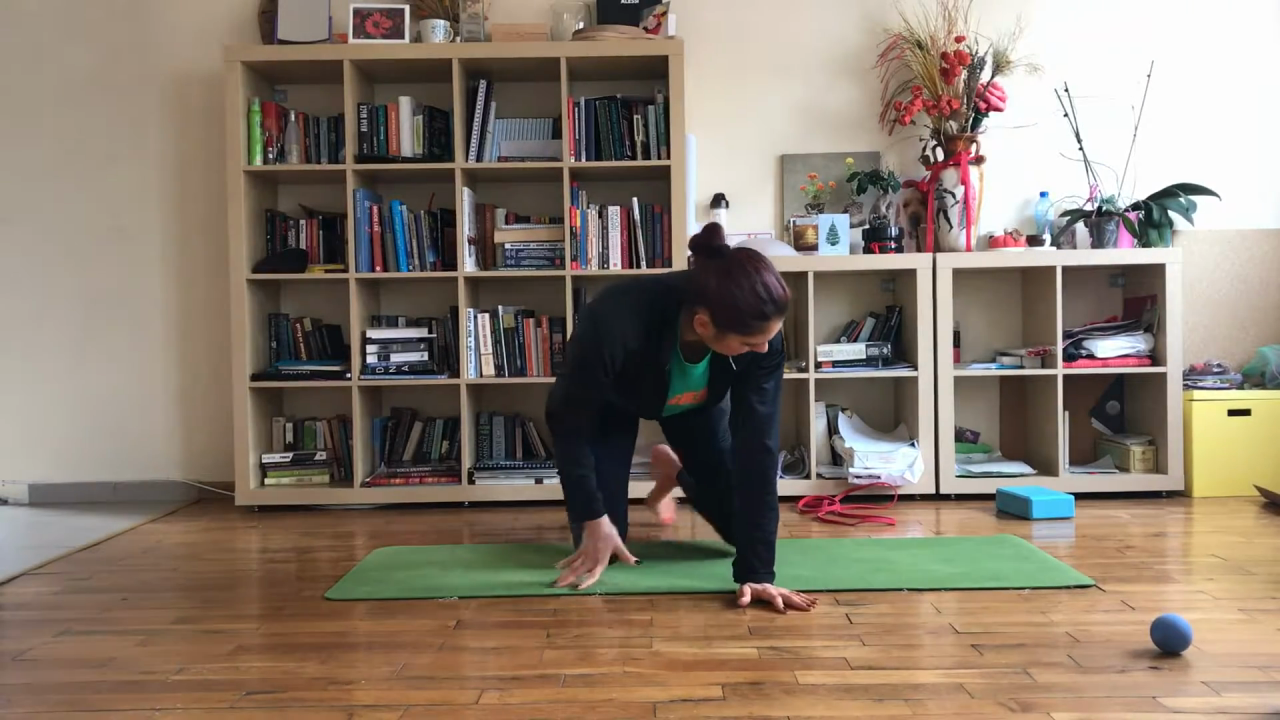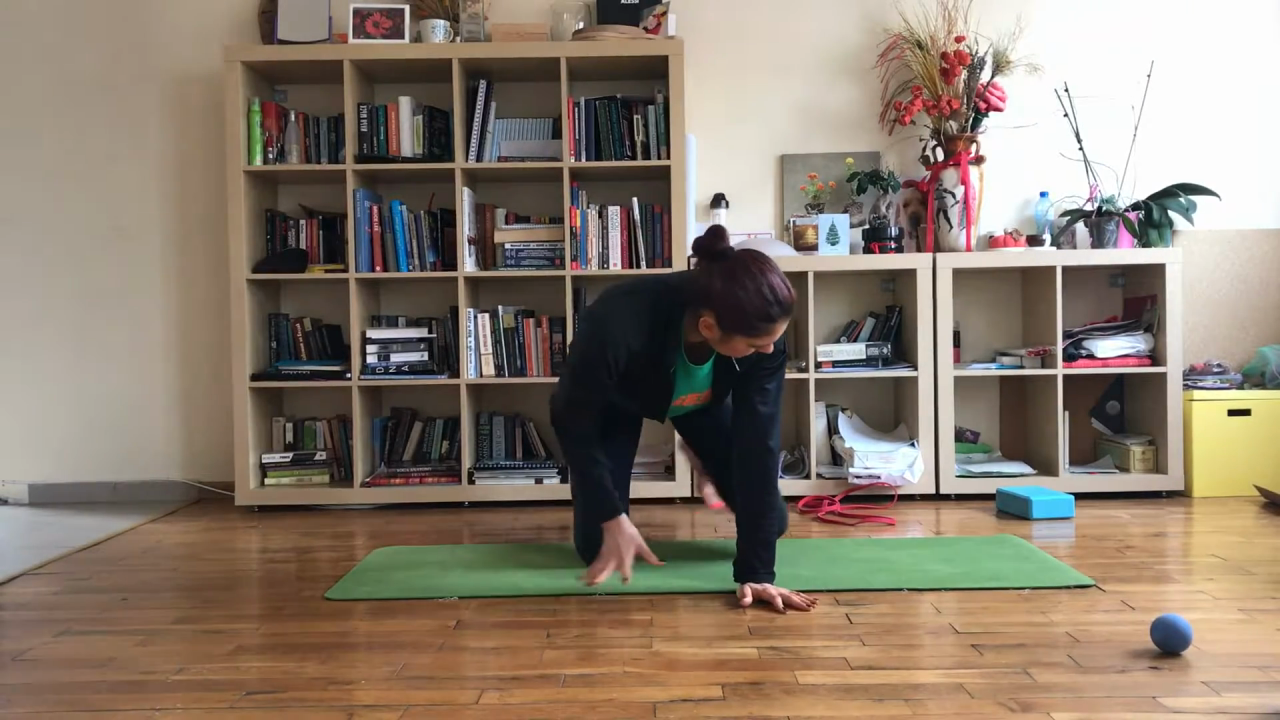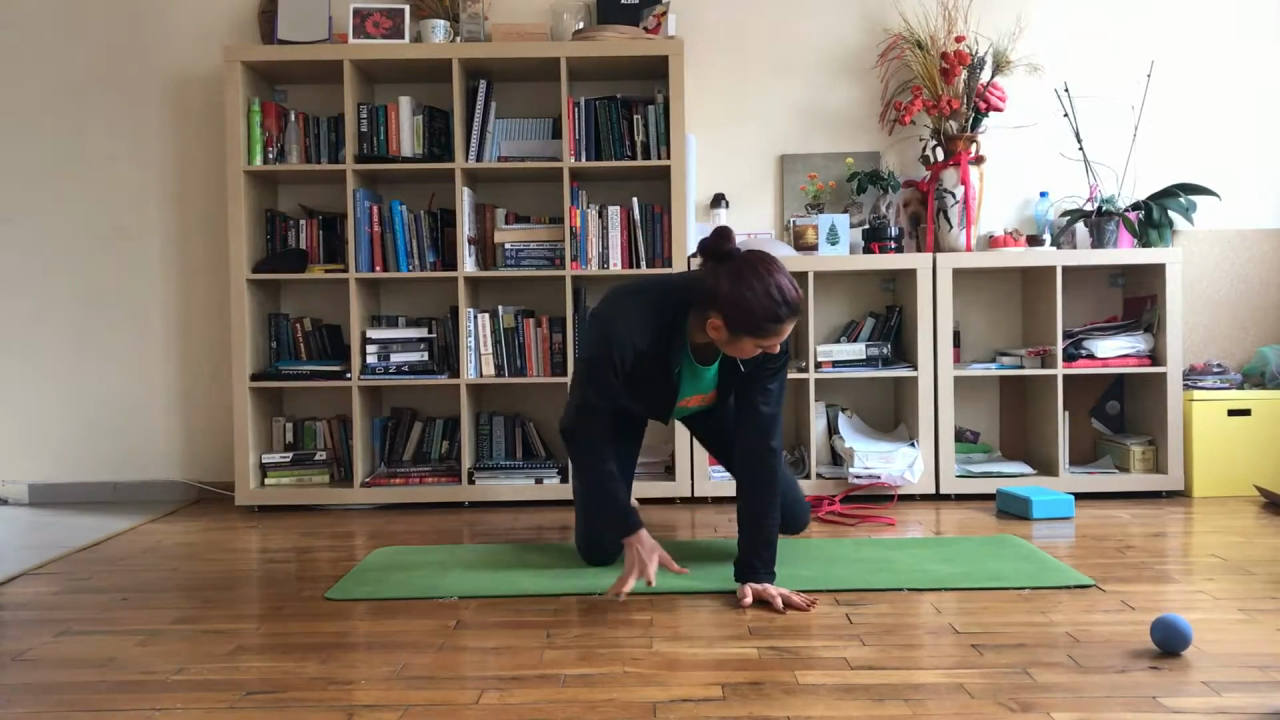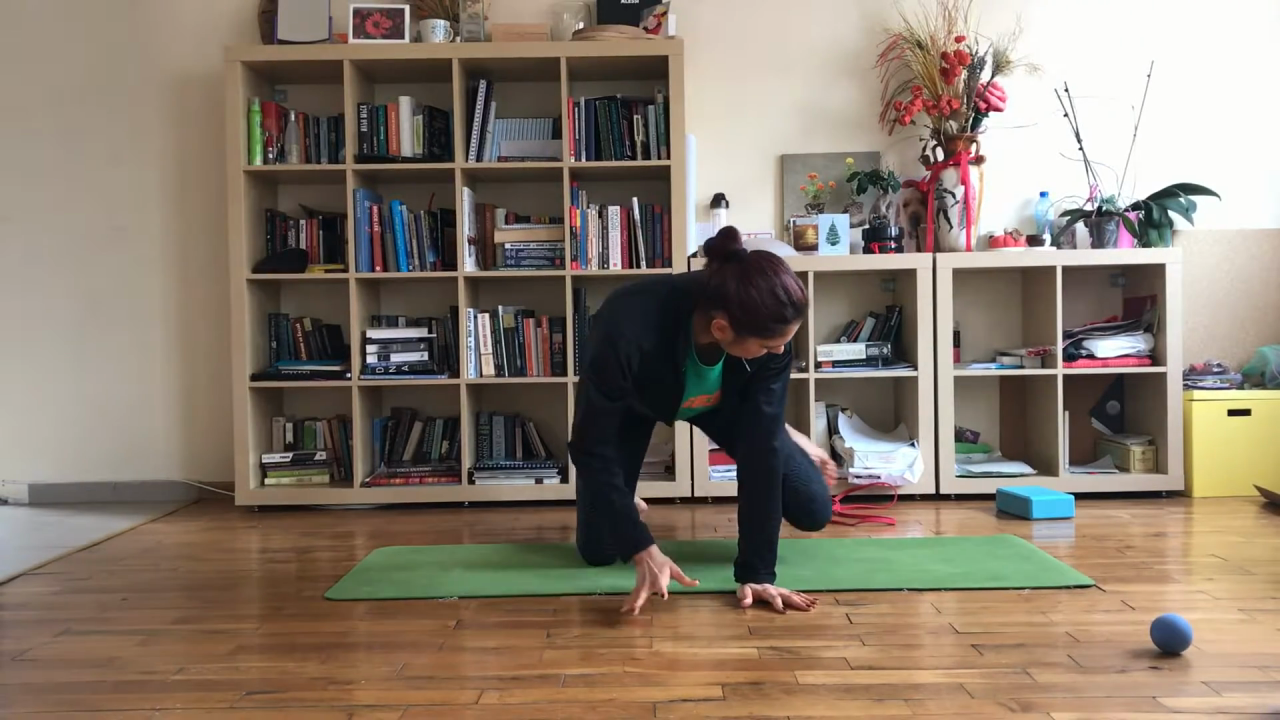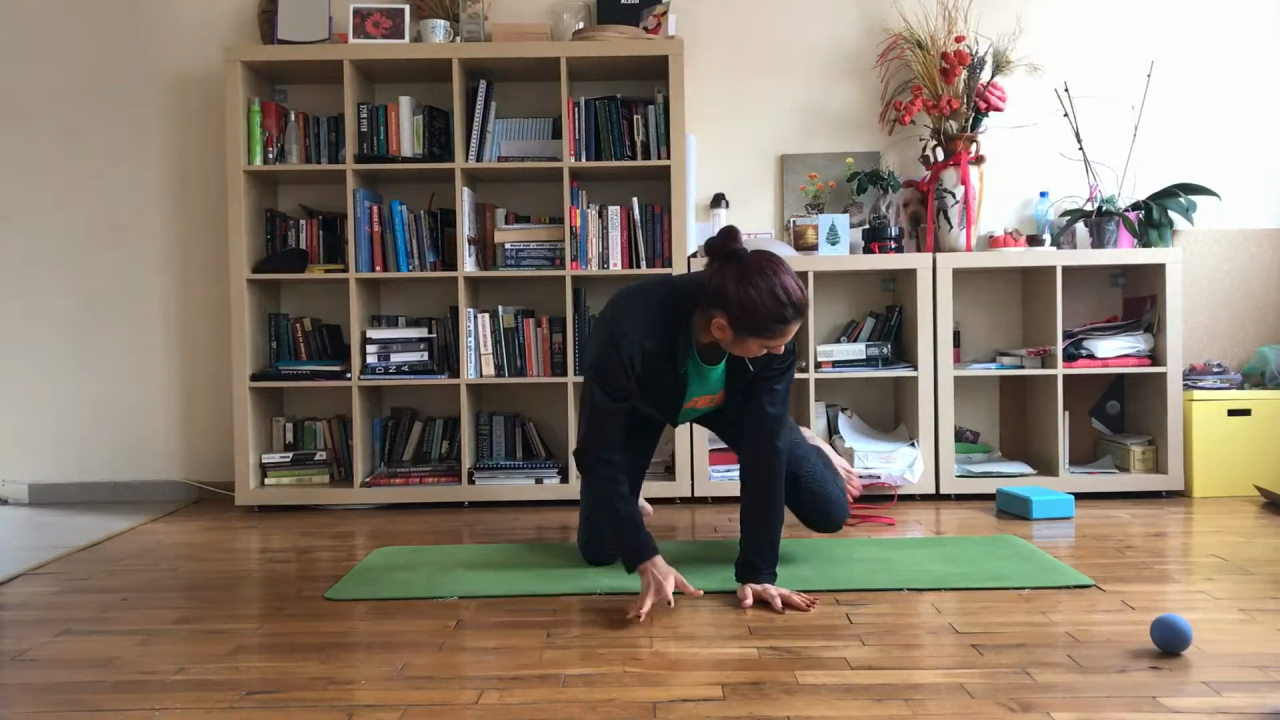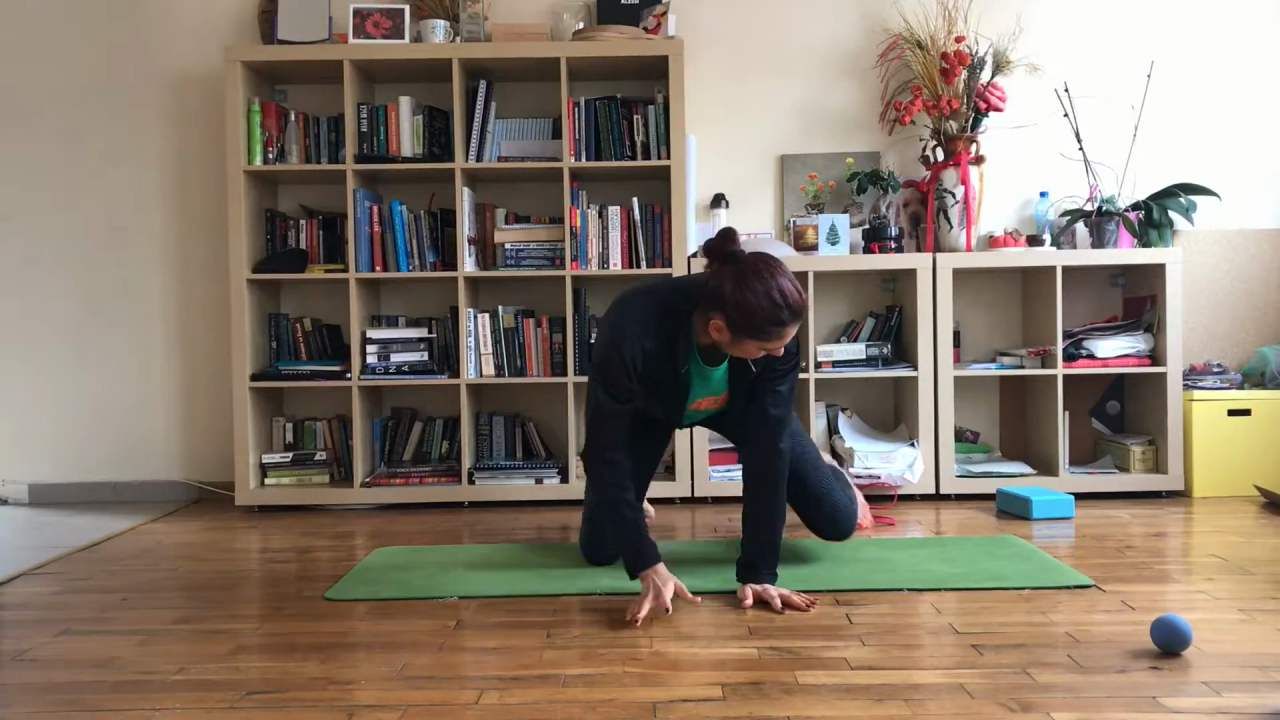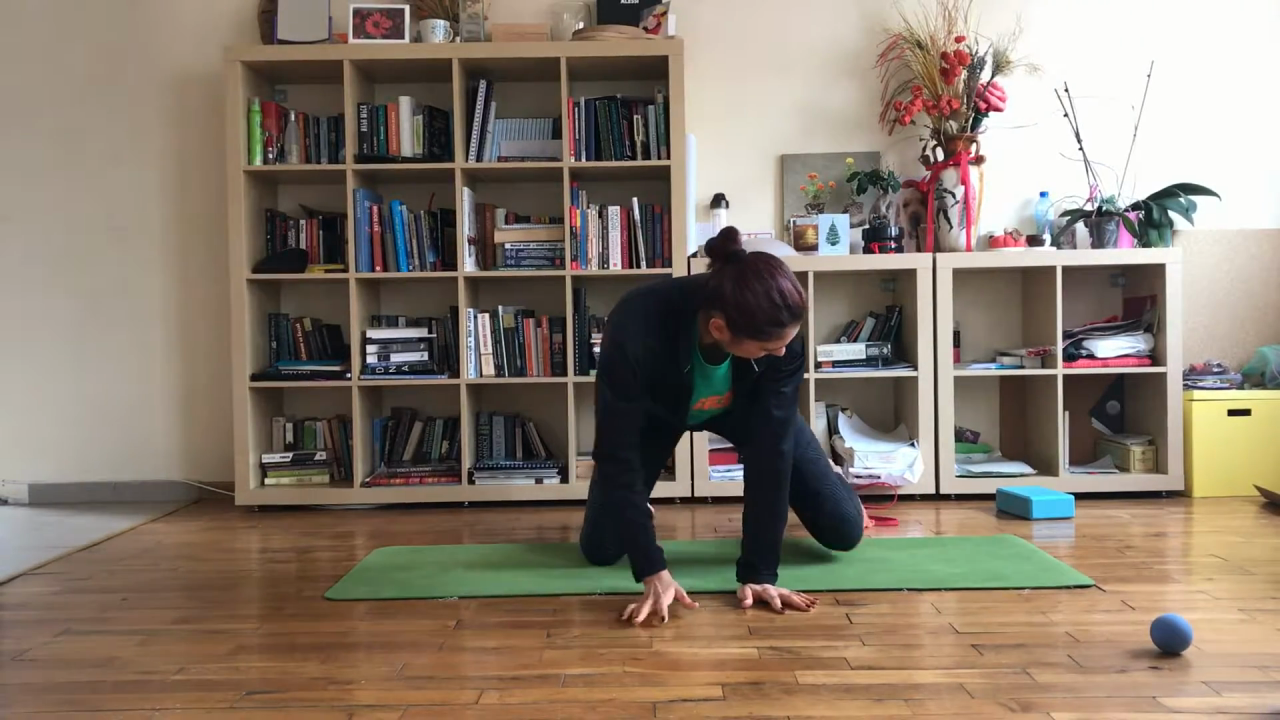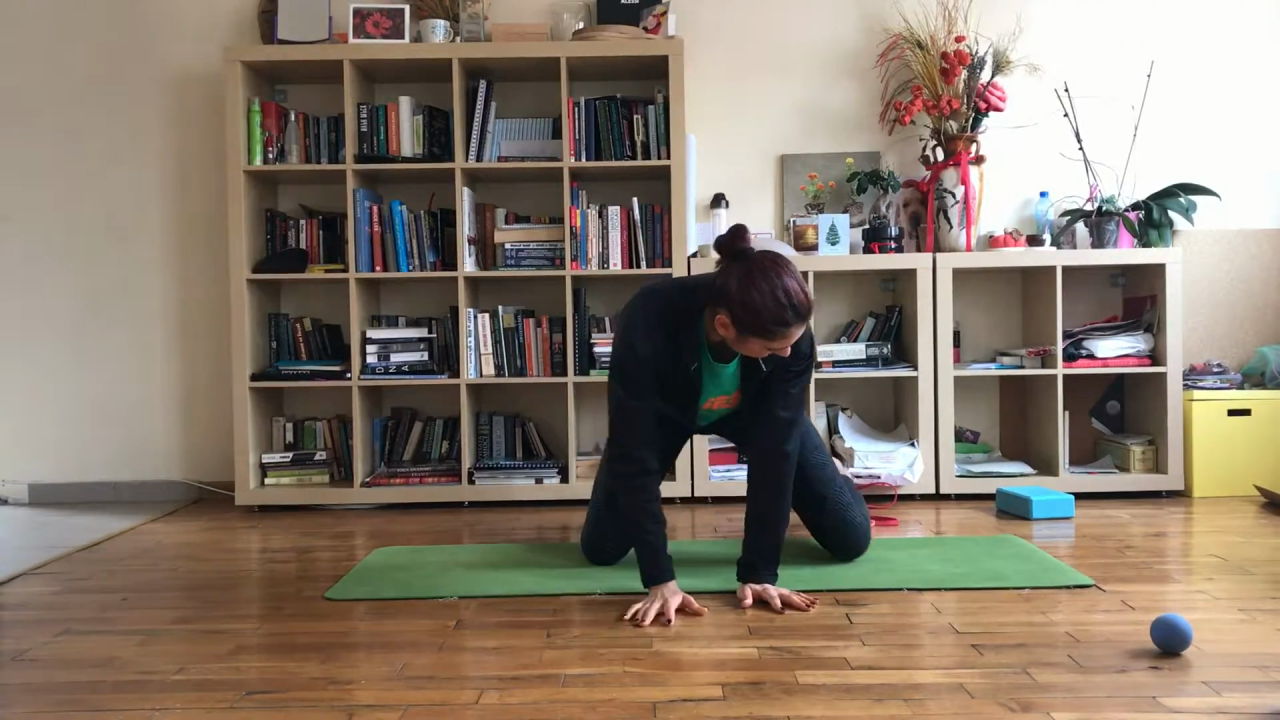
dt=0.1s
person 1, frame 1
left shoulder: (759, 332)
right shoulder: (614, 325)
left elbow: (756, 442)
right elbow: (565, 418)
left wrist: (756, 572)
right wrist: (593, 517)
left hip: (696, 401)
right hip: (611, 401)
left knee: (736, 528)
right knee: (596, 549)
left ankle: (676, 469)
person 1, frame 2
left shoulder: (762, 333)
right shoulder: (618, 326)
left elbow: (758, 441)
right elbow: (570, 421)
left wrist: (756, 571)
right wrist: (612, 518)
left hip: (703, 401)
right hip: (615, 400)
left knee: (772, 521)
right knee: (598, 549)
left ankle: (705, 459)
person 1, frame 3
left shoulder: (764, 331)
right shoulder: (622, 328)
left elbow: (759, 442)
right elbow: (584, 434)
left wrist: (756, 571)
right wrist: (631, 531)
left hip: (715, 398)
right hip: (625, 402)
left knee: (792, 517)
right knee: (599, 547)
right ankle: (611, 497)
person 1, frame 4
left shoulder: (768, 332)
right shoulder: (627, 328)
left elbow: (761, 441)
right elbow: (592, 446)
left wrist: (757, 572)
right wrist: (643, 549)
left hip: (722, 400)
right hip: (630, 403)
left knee: (814, 510)
right knee: (600, 548)
left ankle: (786, 439)
right ankle: (619, 501)
person 1, frame 5
left shoulder: (773, 333)
right shoulder: (630, 330)
left elbow: (764, 442)
right elbow: (599, 451)
left wrist: (758, 571)
right wrist: (646, 559)
left hip: (729, 401)
right hip: (641, 407)
left knee: (830, 511)
right knee: (599, 549)
left ankle: (807, 450)
right ankle: (624, 503)
person 1, frame 6
left shoulder: (775, 335)
right shoulder: (632, 330)
left elbow: (767, 443)
right elbow: (604, 454)
left wrist: (758, 571)
right wrist: (648, 566)
left hip: (735, 403)
right hip: (647, 409)
left knee: (838, 520)
right knee: (600, 549)
left ankle: (814, 460)
right ankle: (627, 505)
person 1, frame 7
left shoulder: (780, 334)
right shoulder: (637, 329)
left elbow: (771, 445)
right elbow: (618, 453)
left wrist: (758, 571)
right wrist: (652, 572)
left hip: (743, 406)
right hip: (659, 411)
left knee: (844, 529)
right knee: (600, 548)
left ankle: (817, 472)
right ankle: (634, 502)
person 1, frame 8
left shoulder: (788, 335)
right shoulder: (647, 326)
left elbow: (775, 446)
right elbow: (632, 454)
left wrist: (758, 571)
right wrist: (660, 579)
left hip: (751, 408)
right hip: (667, 411)
left knee: (850, 537)
right knee: (601, 548)
left ankle: (827, 475)
right ankle: (639, 504)
